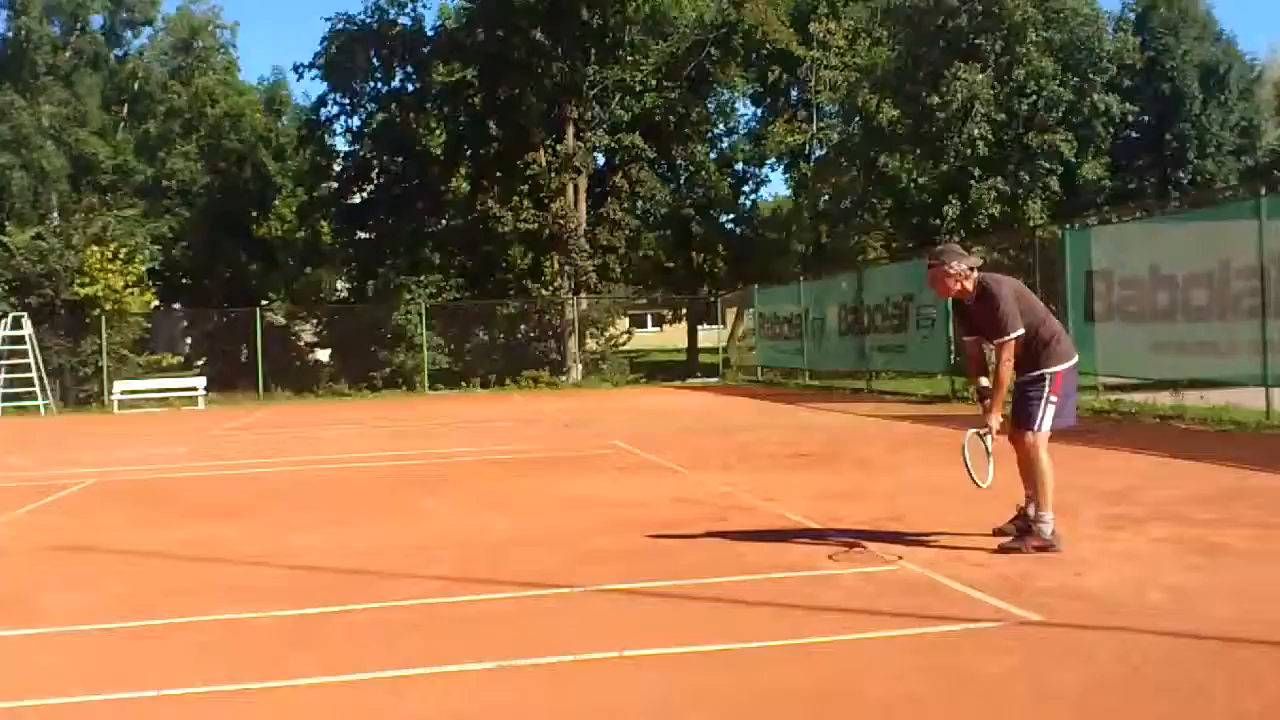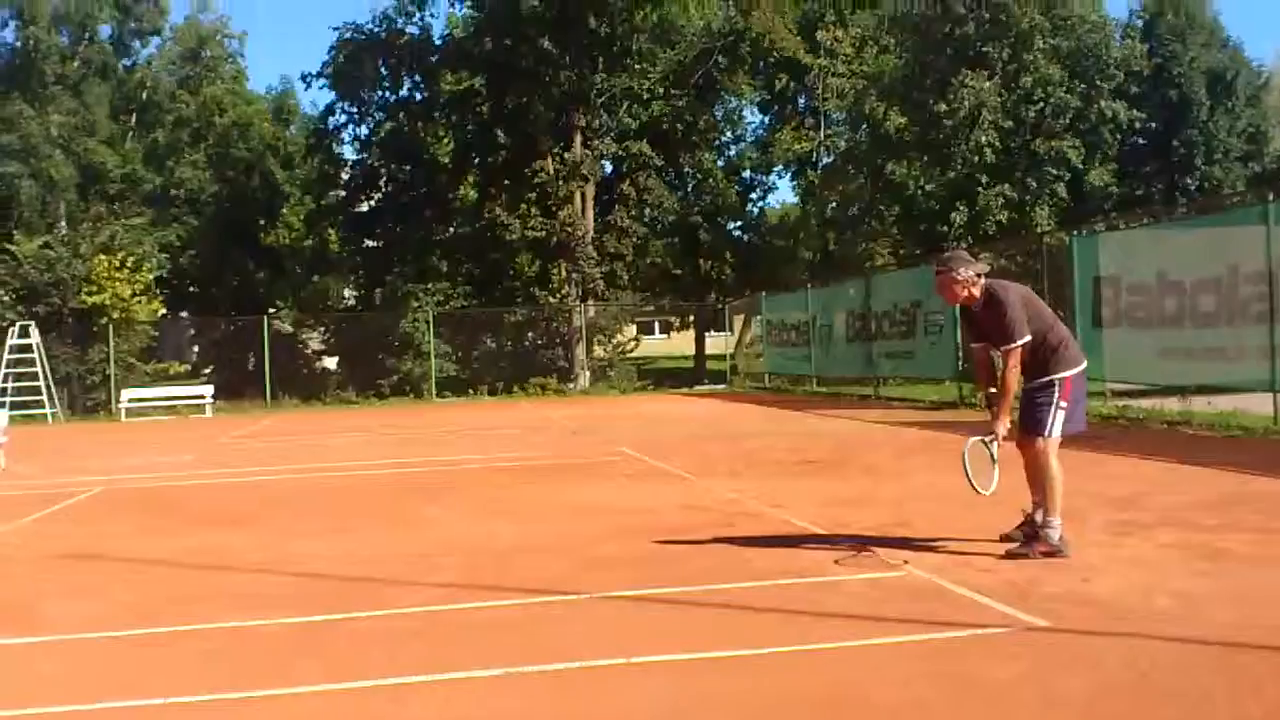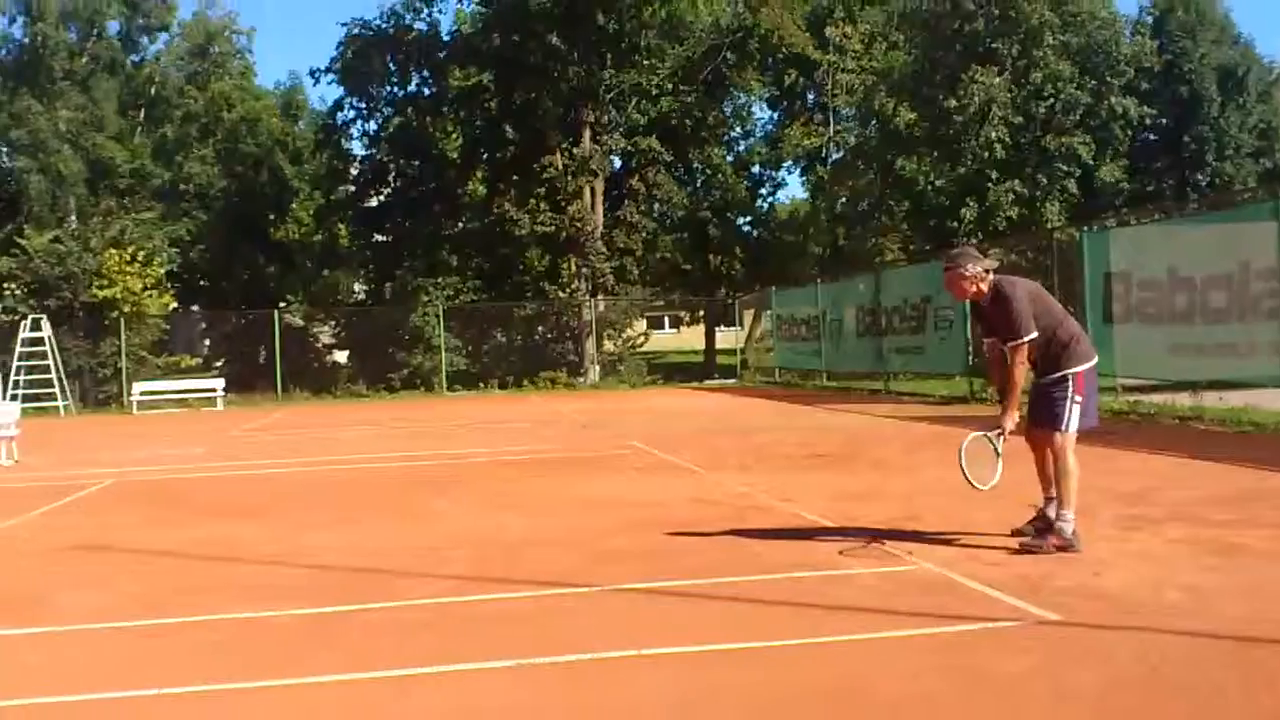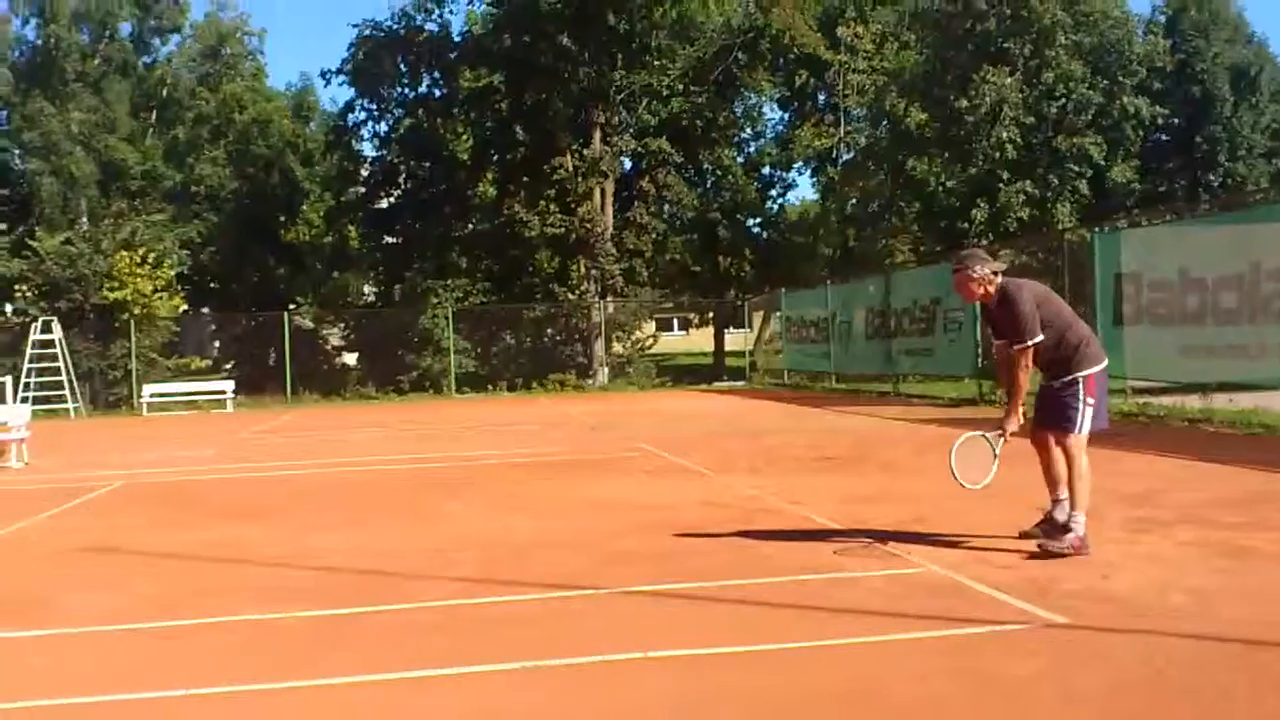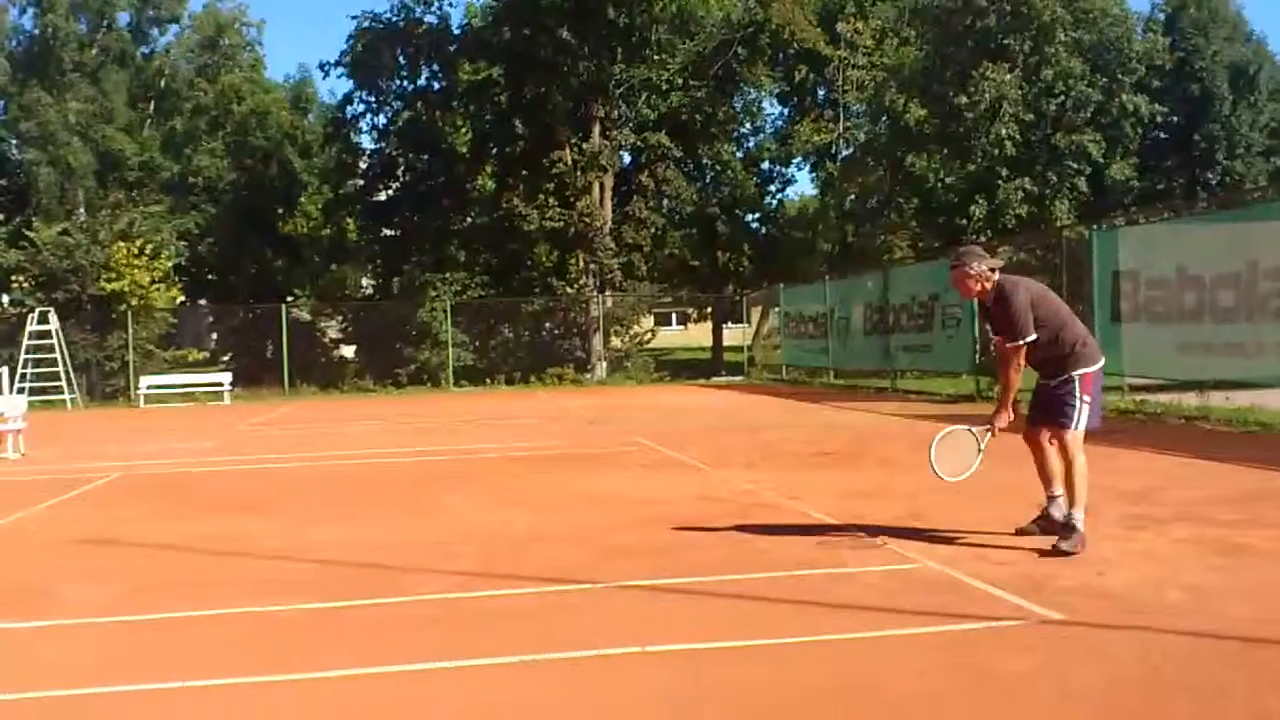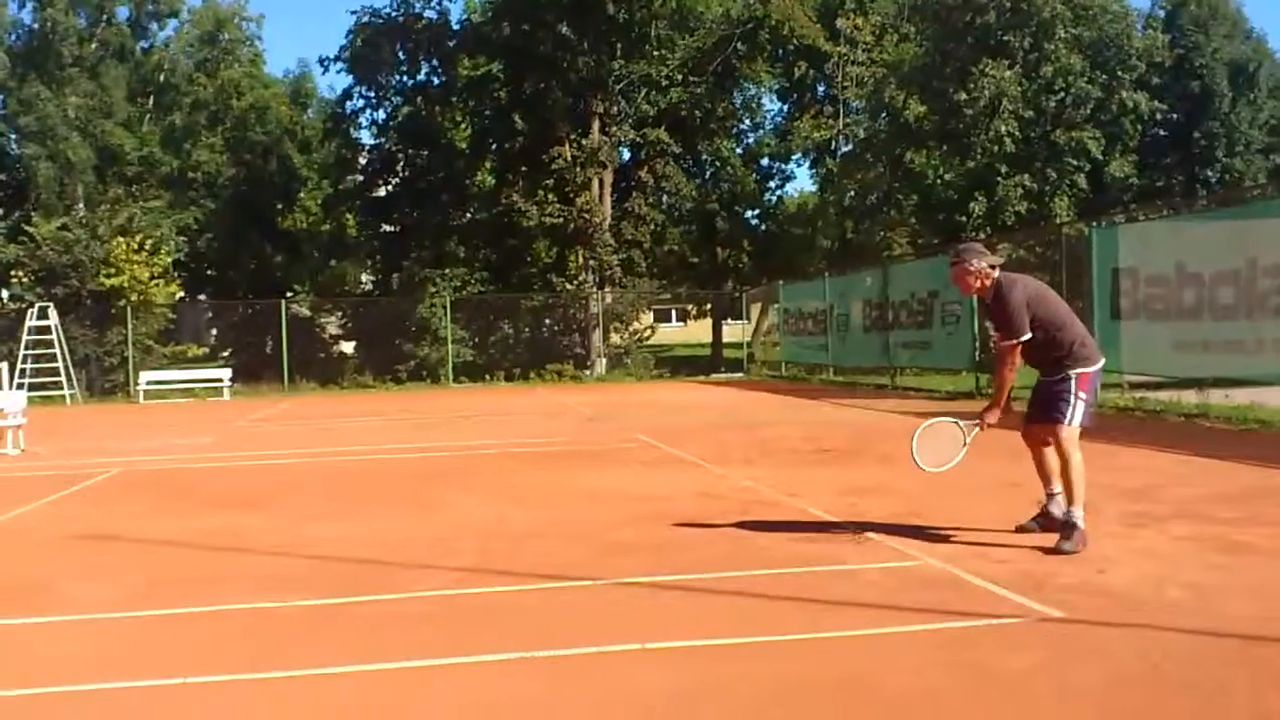
dt=0.1s
person 1, frame 1
left shoulder: (997, 293)
right shoulder: (961, 303)
left elbow: (1005, 358)
right elbow: (973, 352)
left wrist: (994, 410)
right wrist: (983, 396)
left hip: (1052, 364)
right hip: (1029, 367)
left knee: (1033, 442)
right knee: (1019, 439)
left ankle: (1045, 532)
right ankle: (1031, 514)
person 1, frame 2
left shoulder: (1004, 299)
right shoulder: (969, 310)
left elbow: (1012, 365)
right elbow: (982, 359)
left wrist: (1002, 416)
right wrist: (992, 403)
left hip: (1060, 370)
right hip: (1037, 373)
left knee: (1043, 448)
right knee: (1027, 446)
left ankle: (1052, 537)
right ankle: (1038, 520)
person 1, frame 3
left shoulder: (1011, 295)
right shoulder: (980, 305)
left elbow: (1019, 360)
right elbow: (995, 355)
left wrist: (1009, 412)
right wrist: (1005, 402)
left hip: (1072, 364)
right hip: (1047, 368)
left knee: (1060, 442)
right knee: (1038, 438)
left ankle: (1065, 531)
right ankle: (1050, 513)
person 1, frame 4
left shoulder: (1018, 298)
right shoulder: (991, 306)
left elbow: (1024, 363)
right elbow: (1005, 356)
left wrist: (1013, 413)
right wrist: (1012, 404)
left hip: (1082, 368)
right hip: (1056, 371)
left knee: (1072, 444)
right knee: (1043, 440)
left ankle: (1076, 532)
right ankle: (1058, 516)
person 1, frame 5
left shoulder: (1014, 296)
right shoulder: (990, 301)
left elbow: (1016, 361)
right elbow: (1003, 355)
left wrist: (1002, 409)
right wrist: (1009, 403)
left hip: (1078, 365)
right hip: (1052, 369)
left knee: (1069, 441)
right knee: (1036, 437)
left ankle: (1075, 527)
right ankle: (1055, 513)
person 1, frame 6
left shoulder: (1011, 294)
right shoulder: (992, 297)
left elbow: (1012, 359)
right elbow: (1002, 351)
left wrist: (995, 406)
right wrist: (1002, 401)
left hip: (1077, 365)
right hip: (1052, 367)
left knee: (1063, 438)
right knee: (1034, 434)
left ankle: (1076, 524)
right ankle: (1055, 510)
